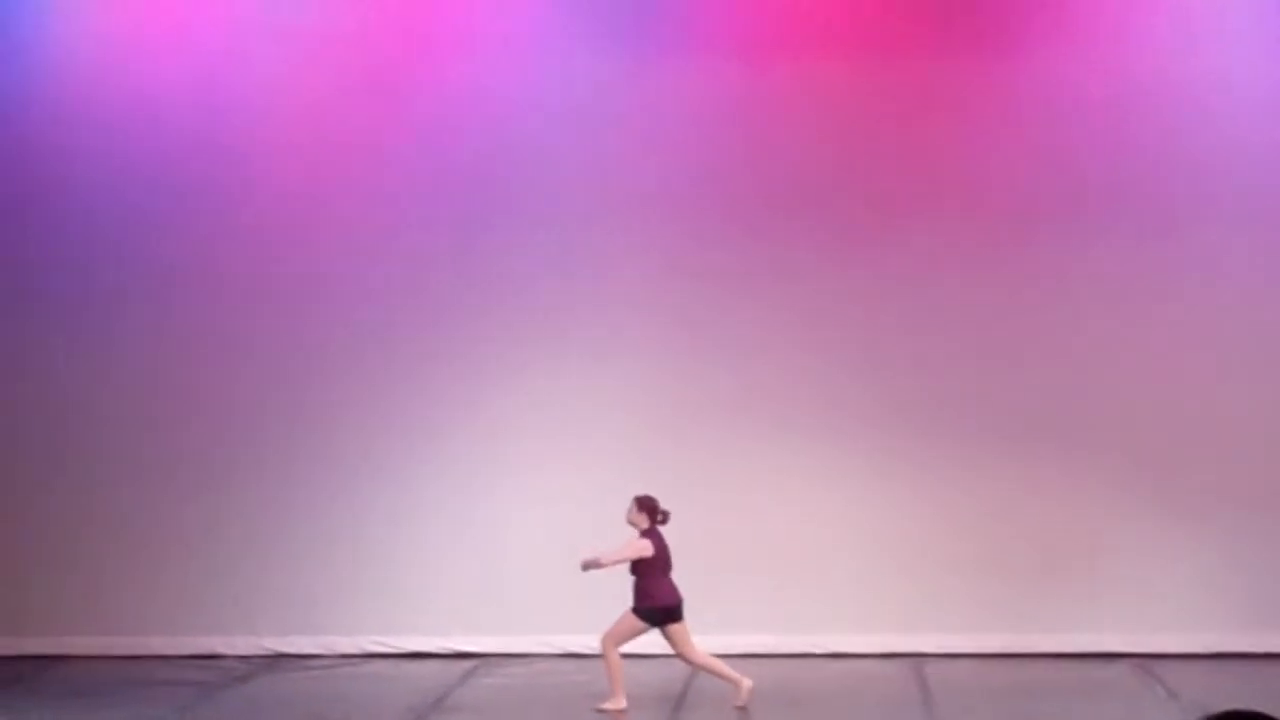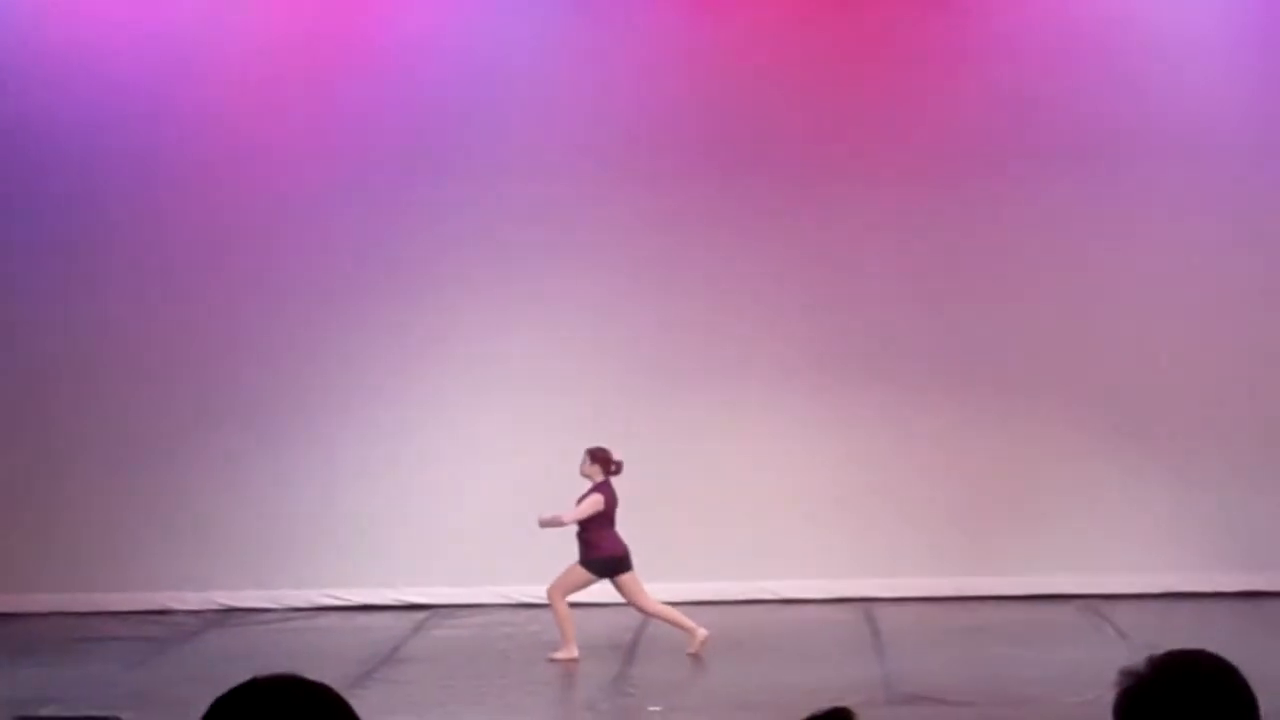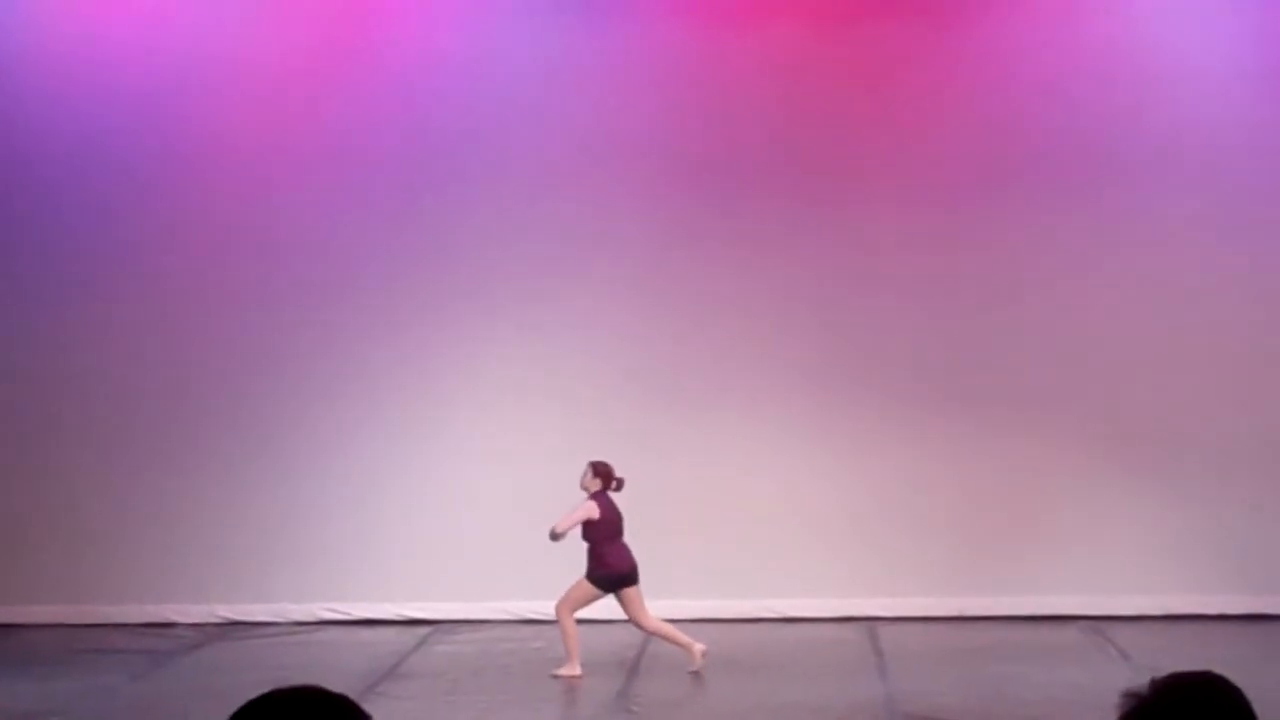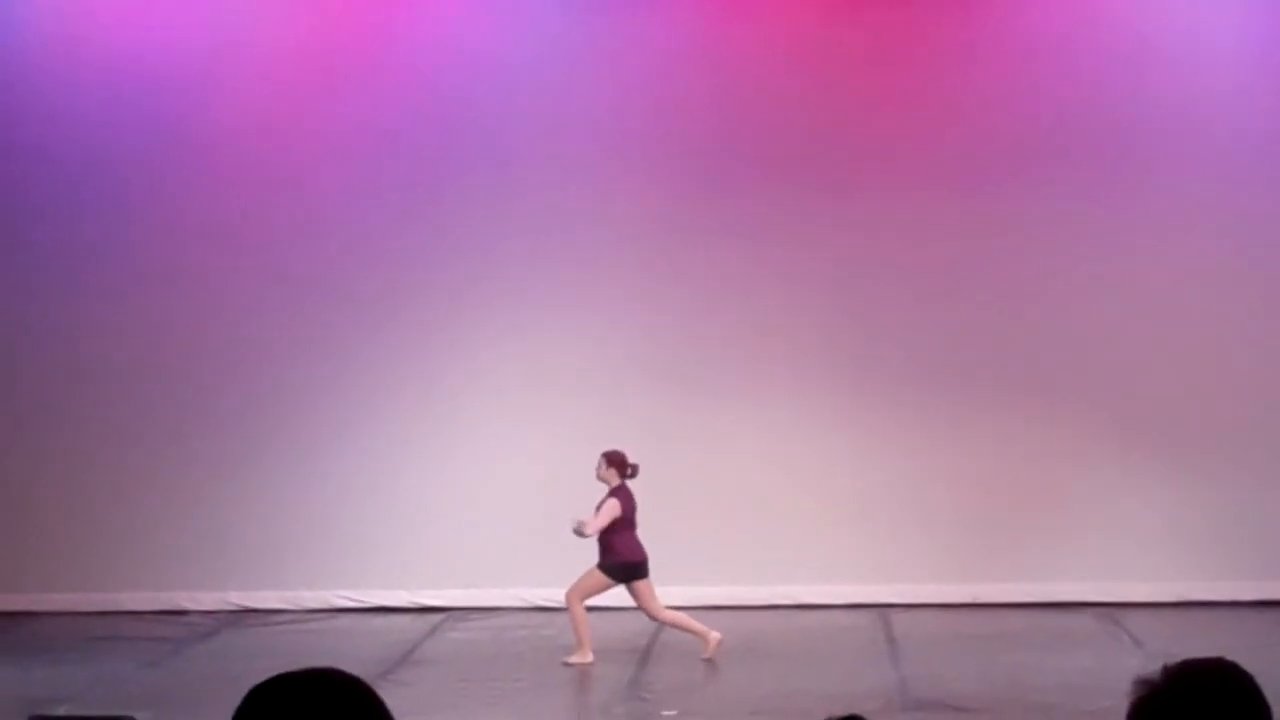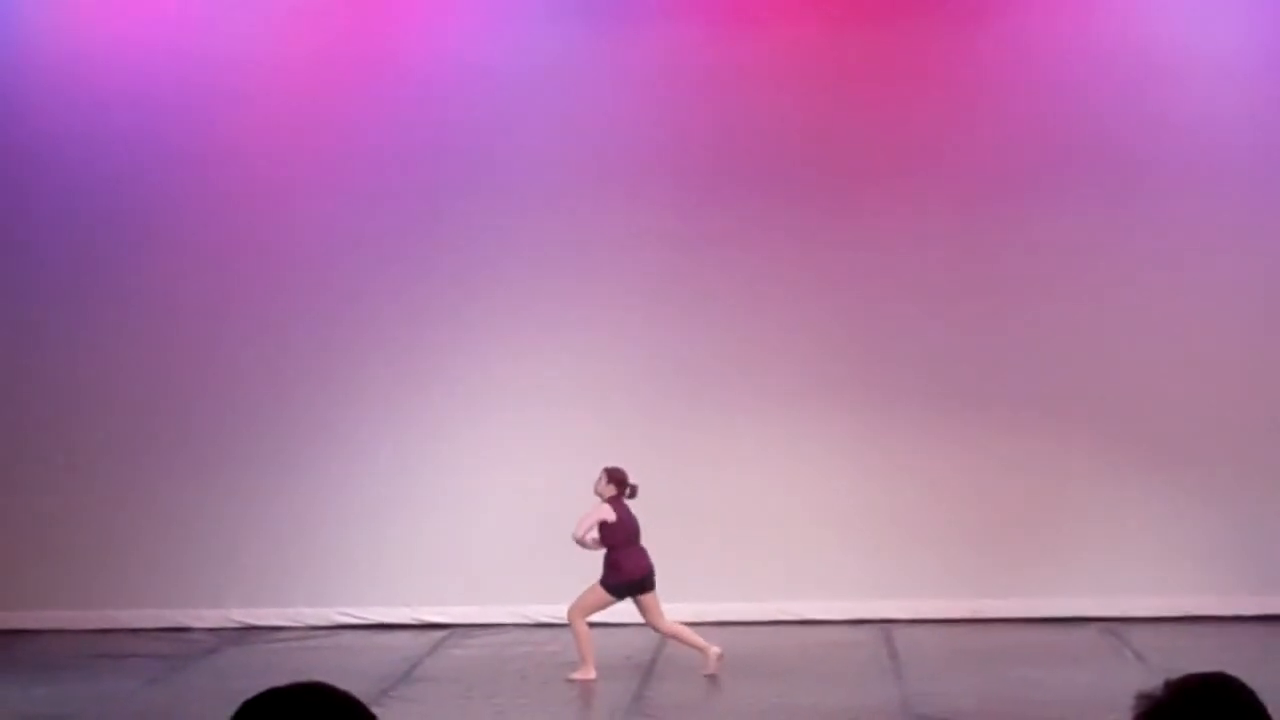
dt=0.4s
person 1, frame 1
left shoulder: (643, 543)
right shoulder: (653, 537)
left elbow: (605, 560)
left wrist: (587, 563)
left hip: (653, 605)
right hip: (669, 602)
left knee: (609, 642)
right knee: (690, 654)
left ankle: (617, 699)
right ankle: (740, 682)
person 1, frame 2
left shoulder: (598, 496)
right shoulder: (602, 490)
left elbow: (567, 519)
left wrist: (544, 521)
right wrist: (551, 520)
left hip: (601, 557)
right hip: (615, 554)
left knee: (555, 592)
right knee: (644, 603)
left ankle: (569, 648)
right ankle: (695, 630)
person 1, frame 3
left shoulder: (592, 504)
right shoulder: (605, 502)
left elbow: (559, 529)
left wrist: (554, 534)
left hip: (606, 571)
right hip: (625, 567)
left knee: (563, 608)
right knee: (643, 620)
left ankle: (573, 665)
right ankle: (693, 646)
person 1, frame 4
left shoulder: (614, 500)
right shoulder: (623, 493)
left elbow: (590, 531)
left wrist: (578, 527)
right wrist: (585, 525)
left hip: (619, 561)
right hip: (634, 559)
left knee: (573, 596)
right knee: (656, 612)
left ankle: (584, 653)
right ankle: (708, 635)
person 1, frame 5
left shoulder: (605, 507)
right shoulder: (620, 508)
left elbow: (578, 535)
left wrist: (585, 541)
right wrist: (592, 541)
left hip: (621, 577)
right hip: (641, 572)
left knee: (575, 613)
right knee: (659, 623)
left ankle: (587, 669)
right ankle: (709, 650)
